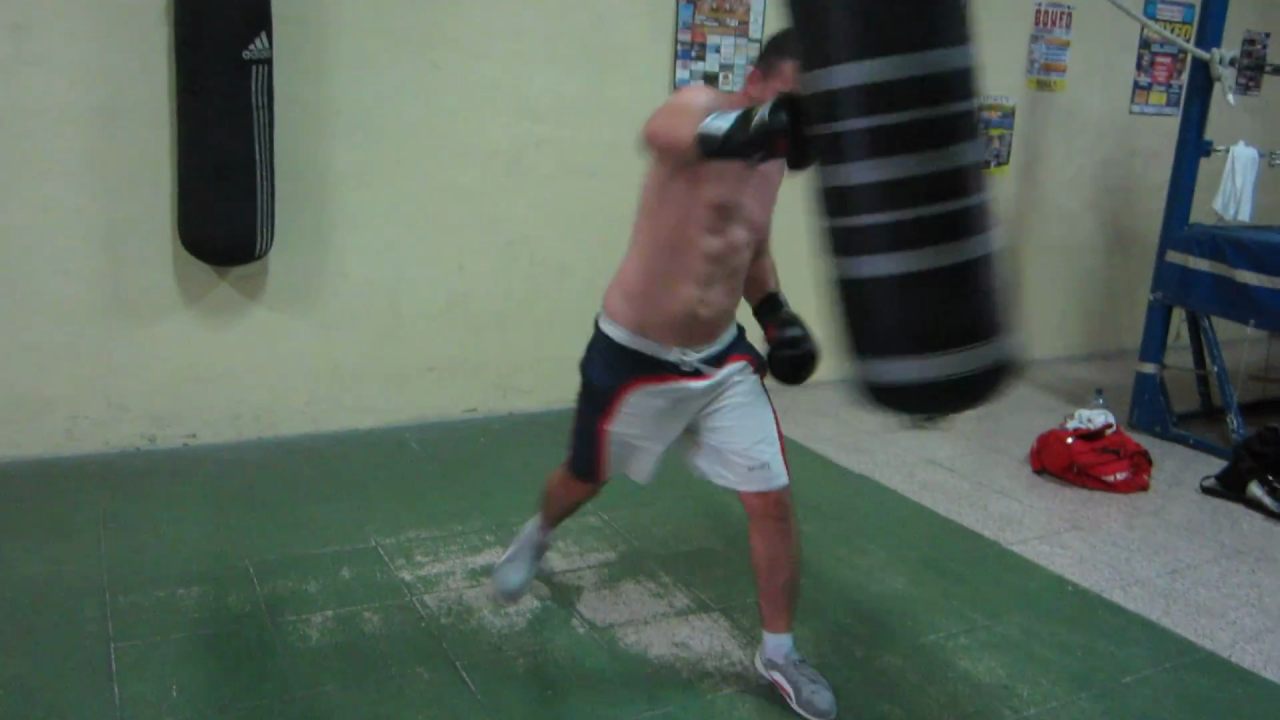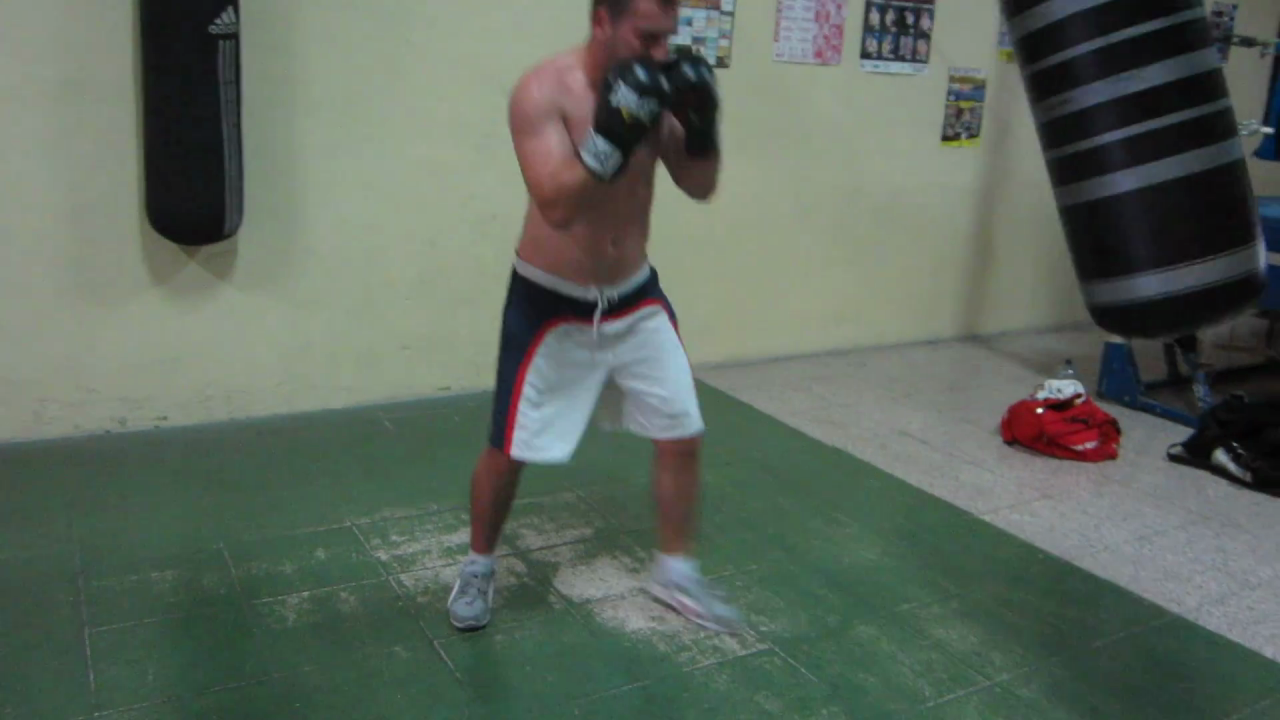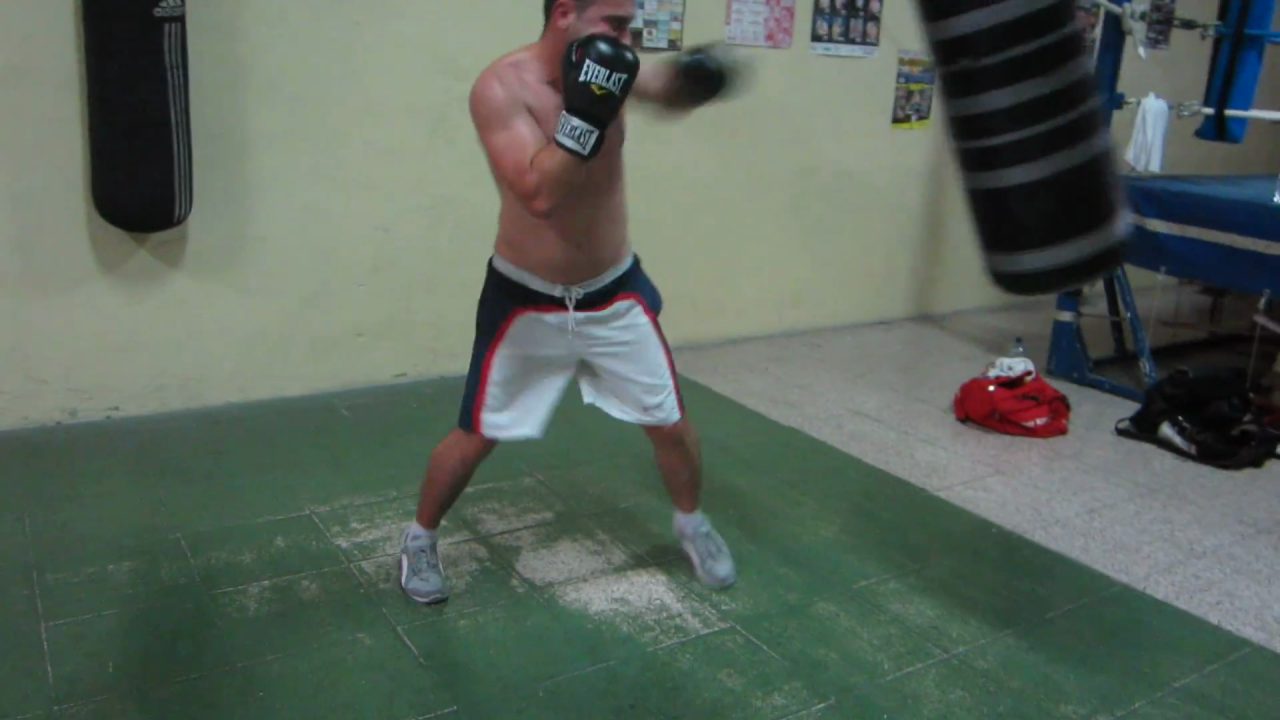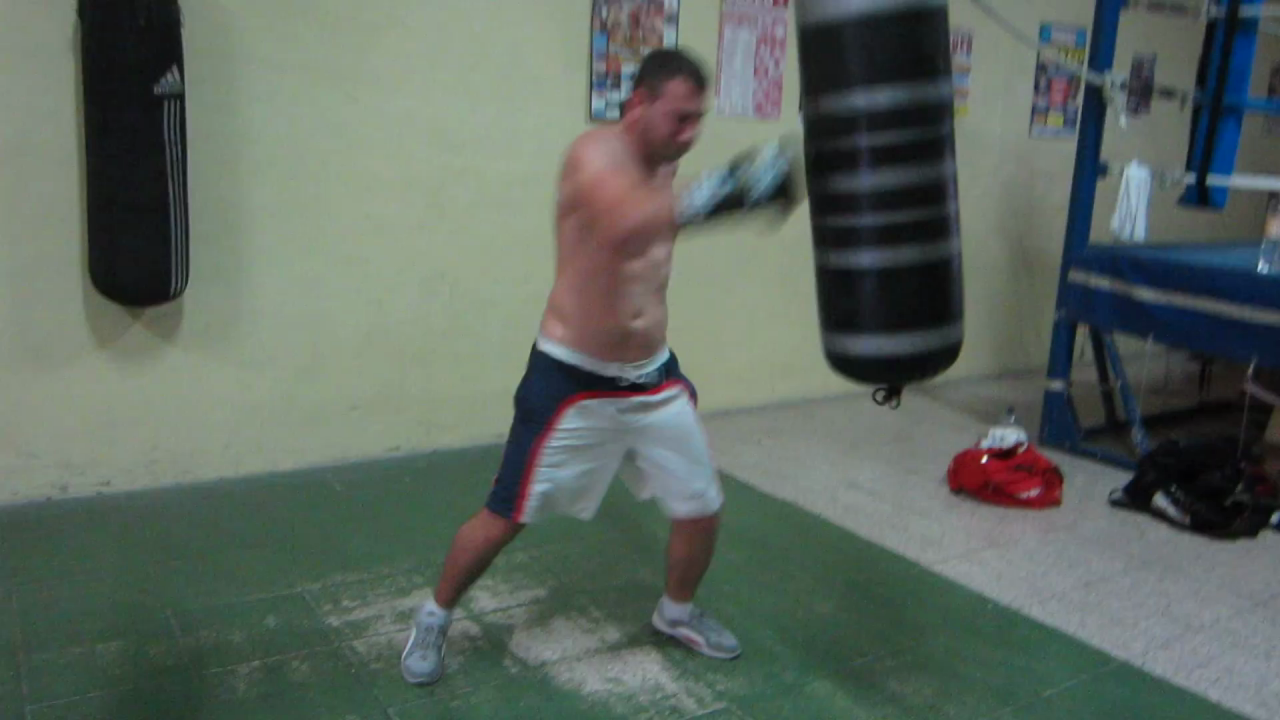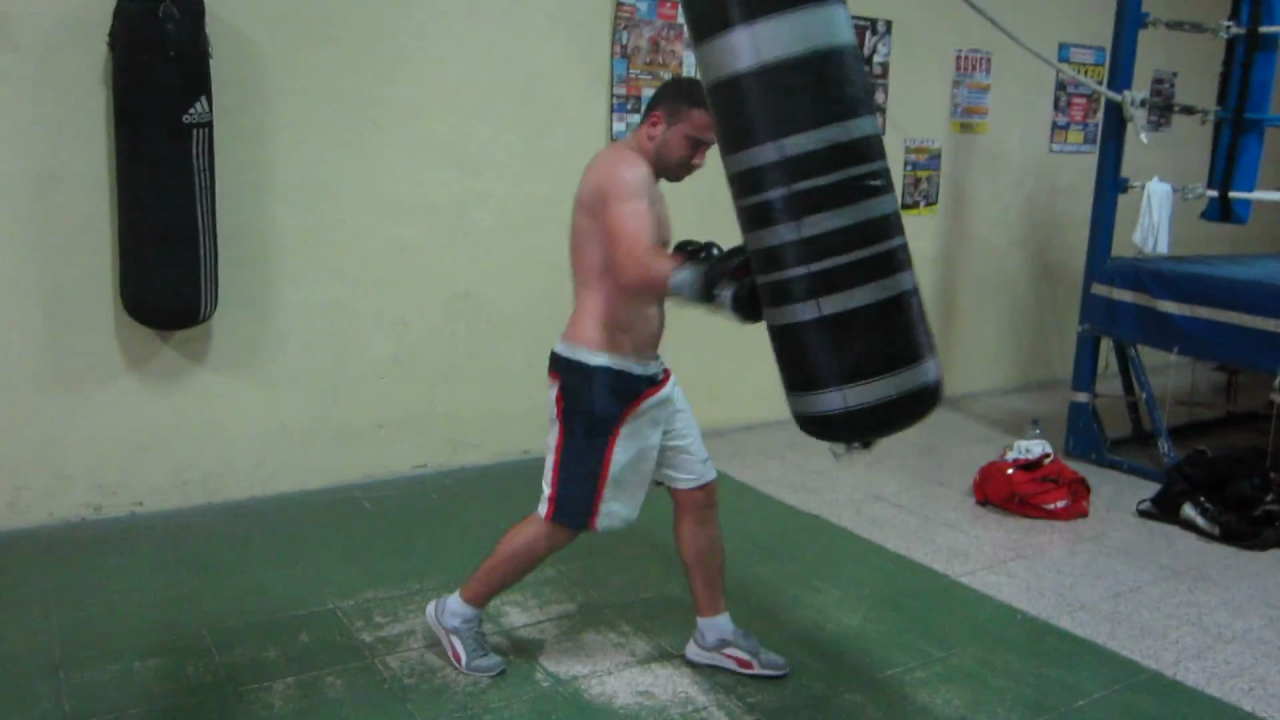
dt=0.4s
person 1, frame 1
left shoulder: (774, 156)
right shoulder: (698, 109)
right elbow: (664, 136)
left wrist: (778, 316)
right wrist: (757, 128)
left hip: (722, 358)
right hip: (633, 355)
left knee: (772, 501)
right knee: (587, 478)
left ankle: (778, 651)
right ankle: (538, 533)
person 1, frame 2
left shoulder: (654, 89)
right shoulder: (543, 90)
left elbow: (700, 188)
right elbow: (555, 210)
left wrist: (701, 115)
right wrist: (612, 129)
left hip: (633, 297)
right hip: (549, 299)
left knee: (682, 439)
right knee: (510, 455)
left ankle: (674, 571)
right ankle: (479, 566)
person 1, frame 3
left shoulder: (605, 67)
right shoulder: (500, 86)
left elbow: (670, 90)
right elbow: (541, 195)
left wrist: (694, 72)
right wrist: (589, 108)
left hip: (616, 290)
right hip: (528, 297)
left knee: (672, 426)
right knee: (477, 435)
left ankle: (692, 524)
right ankle: (421, 538)
person 1, frame 4
left shoulder: (652, 163)
right shoulder: (597, 153)
right elbow: (627, 227)
right wrist: (725, 191)
left hip: (654, 380)
right hip: (571, 379)
left knee: (702, 512)
right knee: (505, 518)
left ankle: (677, 610)
right ankle: (434, 615)
person 1, frame 5
left shoulder: (636, 177)
right shoulder: (623, 171)
right elbow: (639, 273)
left wrist: (696, 262)
right wrist: (716, 282)
left hip: (645, 376)
right hip: (598, 381)
left knee: (699, 495)
right knee: (561, 523)
left ankle: (713, 633)
right ankle: (457, 612)
